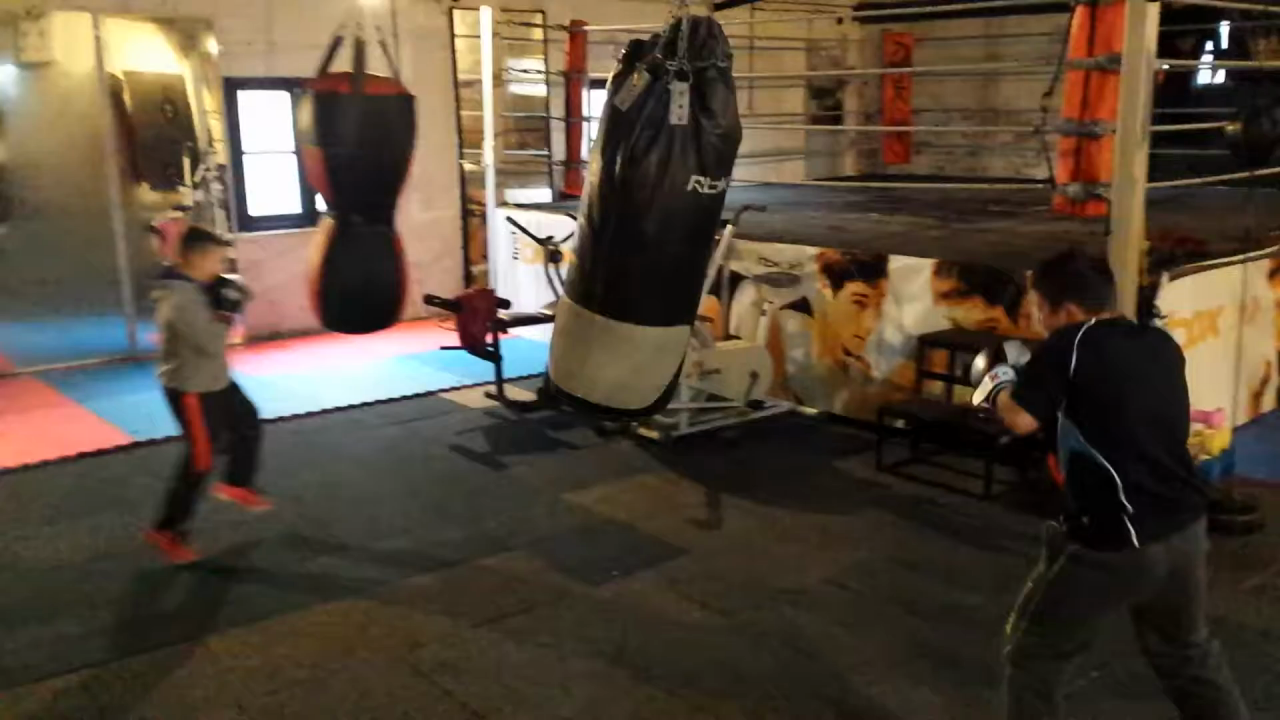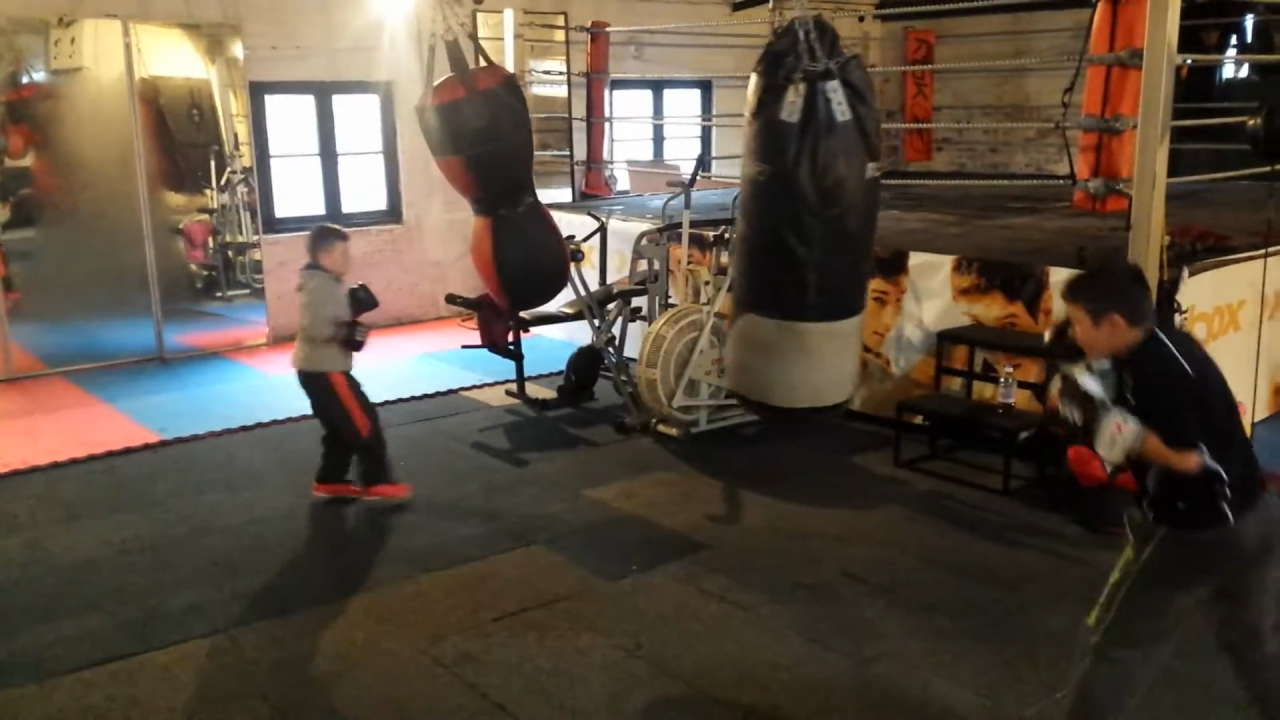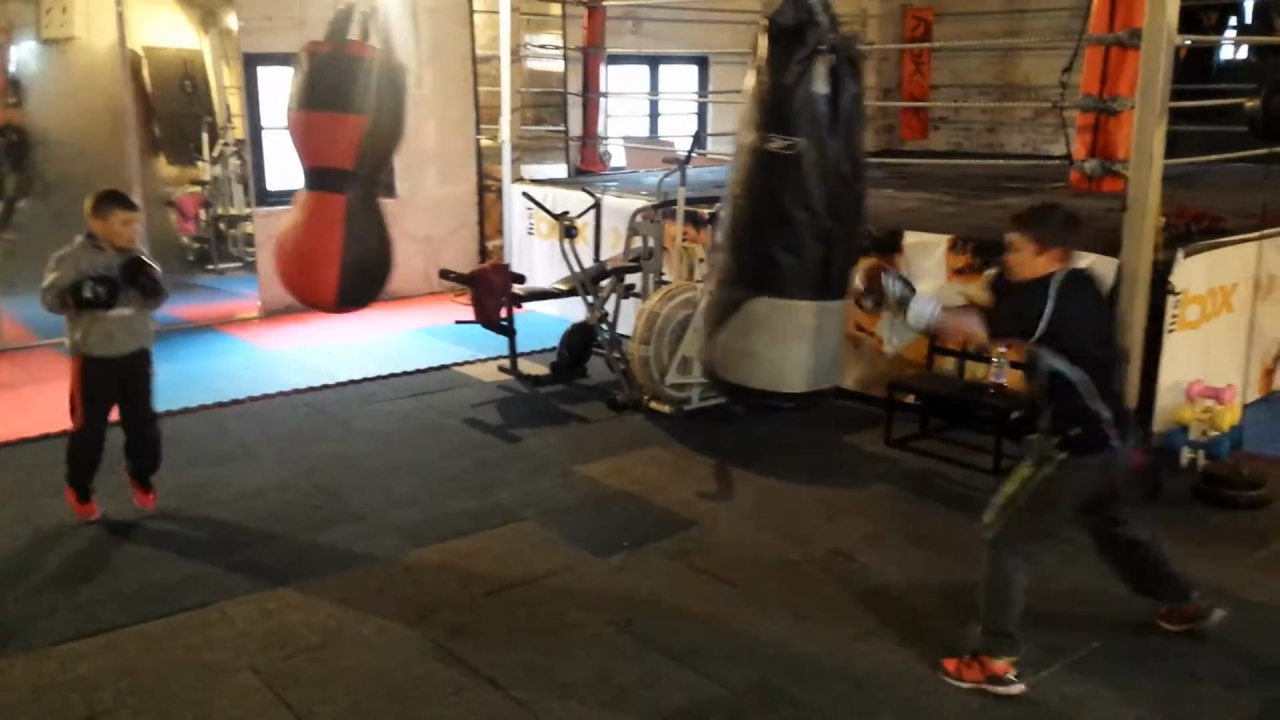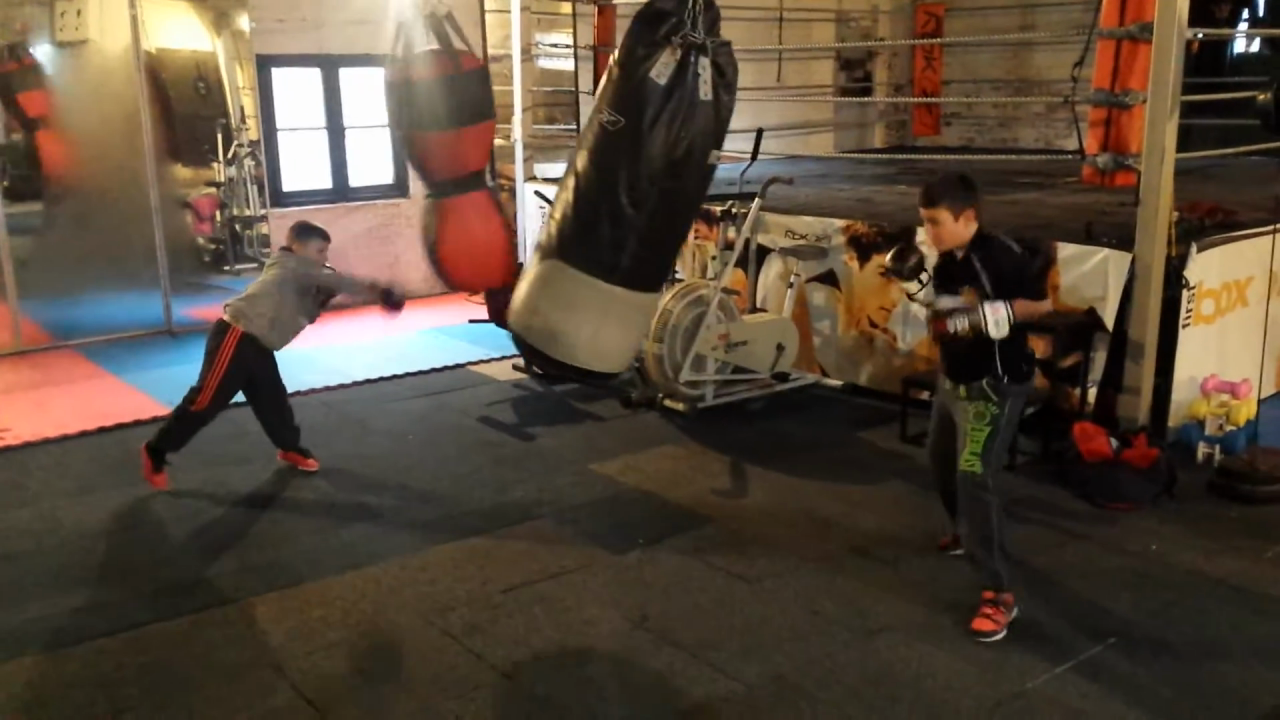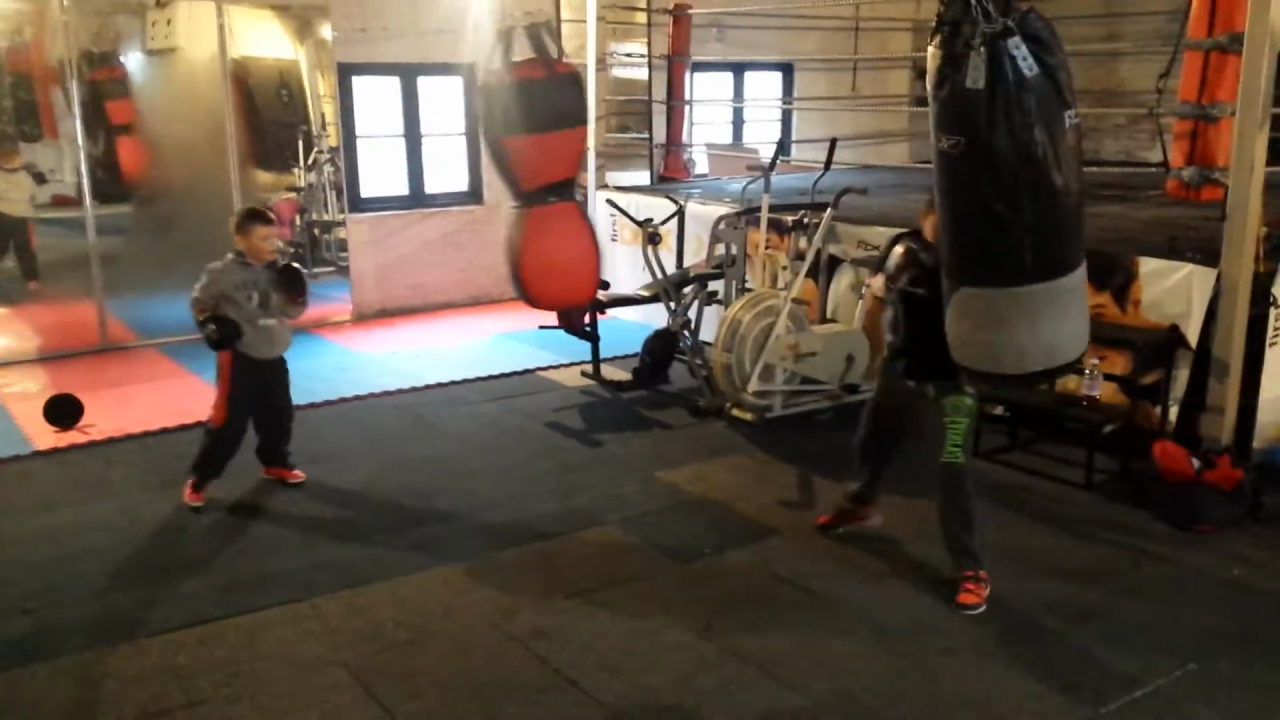
dt=1s
person 1, frame 1
left shoulder: (1065, 347)
right shoulder: (1161, 343)
left elbow: (1022, 420)
left wrist: (995, 378)
left hip: (1110, 541)
right hip: (1185, 529)
left knee: (1031, 653)
right knee: (1188, 651)
person 1, frame 2
left shoulder: (1152, 363)
right shoulder: (1164, 343)
left elbow: (1187, 457)
left wrist: (1107, 425)
left hip: (1197, 526)
left knee: (1119, 647)
person 1, frame 3
left shoulder: (1048, 294)
right shoulder: (1081, 286)
left elbow: (977, 329)
left wrist: (914, 305)
left hip: (1078, 447)
right hip: (1109, 437)
left knee: (1006, 537)
right knee: (1112, 527)
left ankle: (995, 659)
right ankle: (1186, 604)
person 1, frame 4
left shoulder: (1002, 253)
right shoulder: (951, 254)
left elbow: (1041, 305)
left wrist: (979, 318)
left hip: (999, 383)
right hip: (955, 378)
left knee: (975, 477)
right knee: (943, 460)
left ankle: (999, 594)
right ankle: (969, 533)
person 1, frame 5
right shoulder: (903, 252)
right elbow: (872, 311)
right wrist: (896, 270)
left hip: (951, 380)
right hip: (901, 369)
left knee: (951, 469)
right knee: (871, 447)
left ankle: (971, 571)
right ankle: (861, 505)
person 2, frame 1
left shoulder: (194, 289)
right shoulder: (181, 299)
right elbow: (209, 341)
left wrist: (218, 311)
right wrist: (223, 317)
left hip: (214, 380)
right hip: (189, 389)
left knee: (247, 425)
right knee: (199, 459)
left ankle: (236, 484)
right ankle: (167, 530)
person 2, frame 2
left shoulder: (317, 282)
right shoulder: (321, 286)
right elbow: (312, 327)
left wrist: (351, 315)
right wrist: (345, 331)
left hip: (314, 367)
right hip: (324, 370)
left knee: (338, 425)
right knee: (363, 423)
left ankle: (328, 481)
right ankle: (377, 482)
person 2, frame 3
left shoulder: (135, 259)
right shoulder: (73, 257)
left elbow: (154, 302)
right elbow: (50, 295)
left wrist: (150, 288)
right wrist: (74, 296)
left hip: (136, 354)
right hip: (94, 357)
left knee: (143, 420)
right knee: (89, 427)
left ankle: (142, 478)
right ankle: (78, 489)
person 2, frame 4
left shoulder: (293, 271)
right shoulder: (295, 267)
left elbow: (301, 315)
right elbow: (334, 281)
left wrist: (321, 298)
right wrist: (379, 291)
left hip: (259, 344)
right hip: (237, 338)
left knee: (274, 400)
right knee: (207, 400)
left ankle: (290, 448)
right ankle: (156, 452)
person 2, frame 5
left shoulder: (279, 271)
right shoulder: (222, 273)
left elbow: (294, 312)
right elbow: (200, 302)
left wrist: (296, 294)
right wrist: (207, 321)
left hip: (273, 359)
right hip: (238, 359)
left knee: (279, 415)
right knee: (228, 422)
left ankle: (275, 462)
right ankle: (199, 479)
